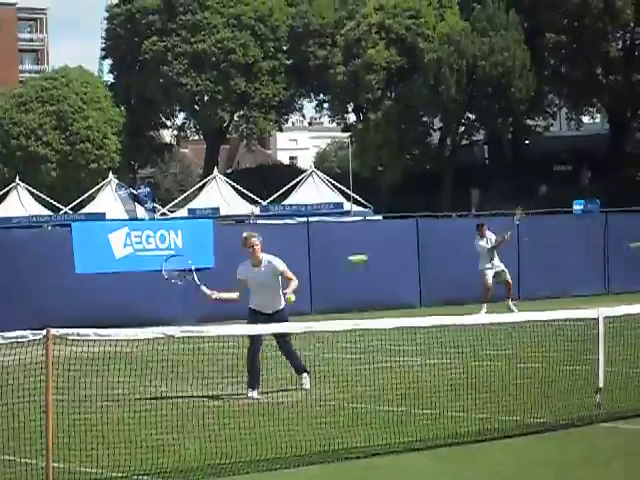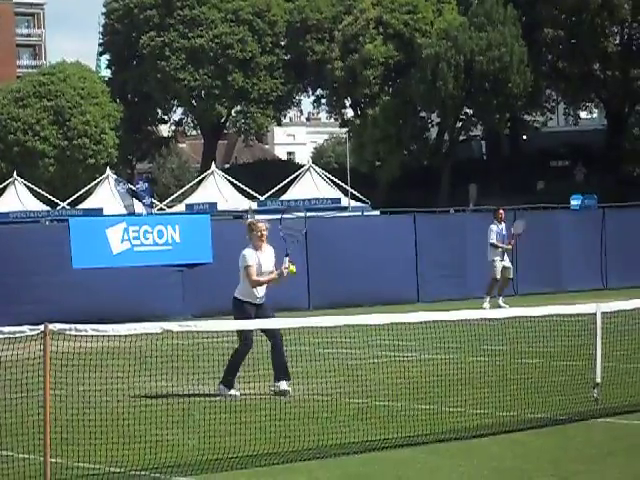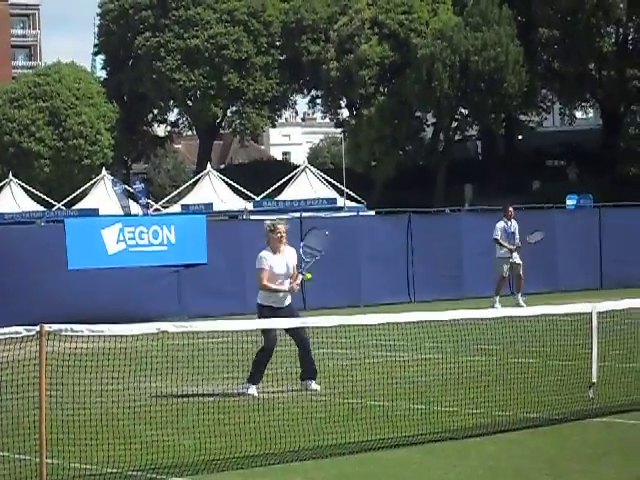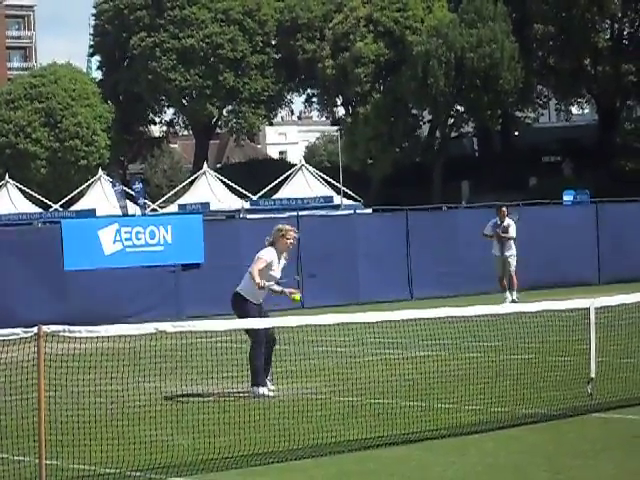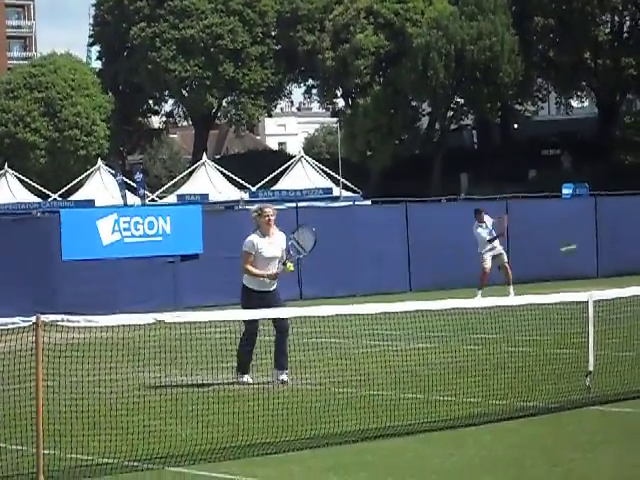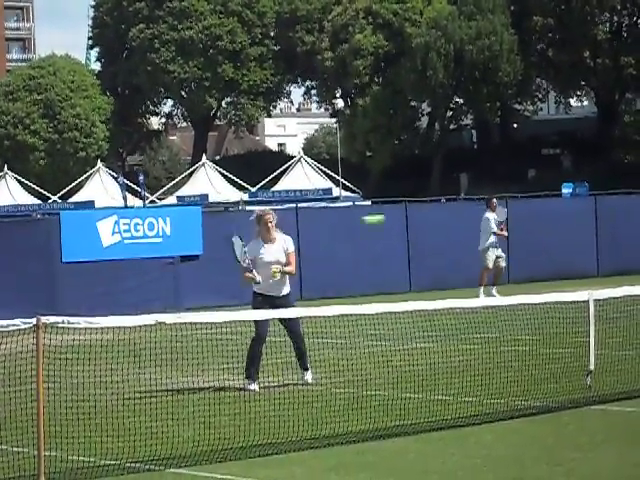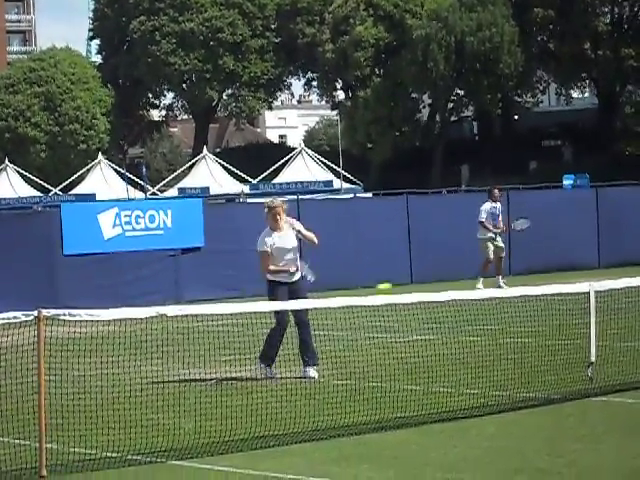
dt=0.7s
person 1, frame 1
left shoulder: (273, 262)
right shoulder: (242, 268)
left elbow: (293, 280)
left wrist: (289, 290)
right wrist: (219, 295)
left hip: (277, 311)
right hip: (256, 312)
left knee: (286, 347)
right knee: (254, 347)
left ankle: (302, 373)
right ankle: (252, 387)
person 1, frame 2
left shoulder: (269, 250)
right shoulder: (247, 254)
right elbow: (253, 281)
left wrist: (282, 272)
right wrist: (276, 276)
left hip: (260, 303)
right hip: (243, 303)
left knee: (276, 338)
right knee: (246, 343)
left ankle: (281, 381)
right ankle: (226, 386)
person 1, frame 3
left shoulder: (290, 252)
right shoulder: (264, 257)
right elbow: (263, 285)
left wrist: (297, 278)
right wrist: (285, 289)
left hip: (286, 306)
right hip: (268, 308)
left knee: (303, 341)
right knee: (270, 343)
left ankle: (308, 379)
right ankle: (251, 383)
person 1, frame 4
left shoulder: (281, 258)
right shoulder: (268, 254)
right elbow: (253, 269)
left wrist: (284, 291)
right wrist: (258, 281)
left hip: (255, 302)
right hip: (243, 300)
left knee: (269, 338)
right knee: (258, 339)
left ankle: (263, 379)
right ankle: (257, 385)
person 1, frame 5
left shoulder: (281, 237)
right shoulder: (252, 240)
right elbow: (245, 267)
right wrist: (266, 274)
left hip: (271, 291)
right hip: (252, 291)
left knee: (283, 328)
right knee: (251, 331)
left ankle: (281, 370)
right ankle: (242, 372)
person 1, frame 6
left shoulder: (286, 240)
right shoulder: (252, 246)
left elbow: (292, 269)
right elbow: (246, 273)
left wrist: (280, 269)
right wrist: (252, 277)
left hip: (283, 295)
right hip: (261, 297)
left knee: (296, 334)
right knee: (260, 334)
left ankle: (305, 368)
right ankle: (251, 378)
person 1, frame 7
left shoulder: (292, 226)
right shoulder: (265, 238)
left elbow: (314, 241)
right elbow: (266, 267)
left wrist: (298, 228)
right wrist: (286, 269)
left hip: (296, 281)
right hip: (277, 283)
left knee: (303, 322)
right knee: (282, 323)
left ankle: (309, 366)
right ankle: (266, 363)
